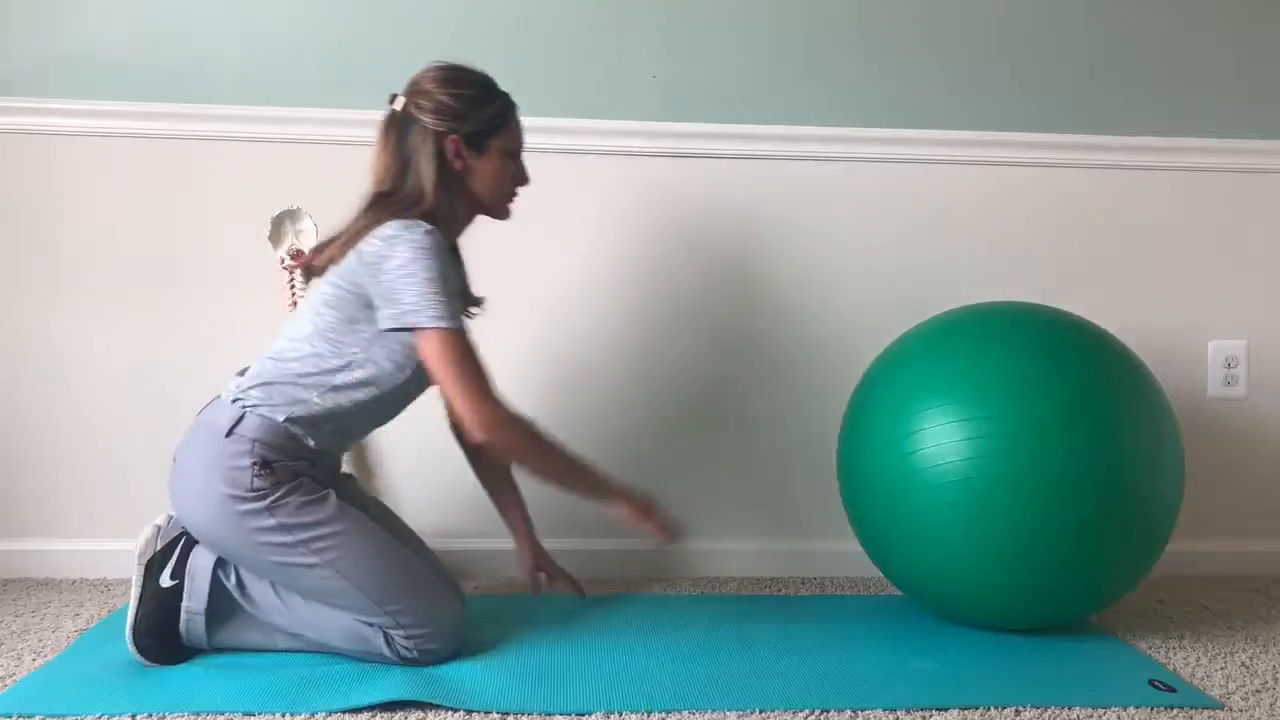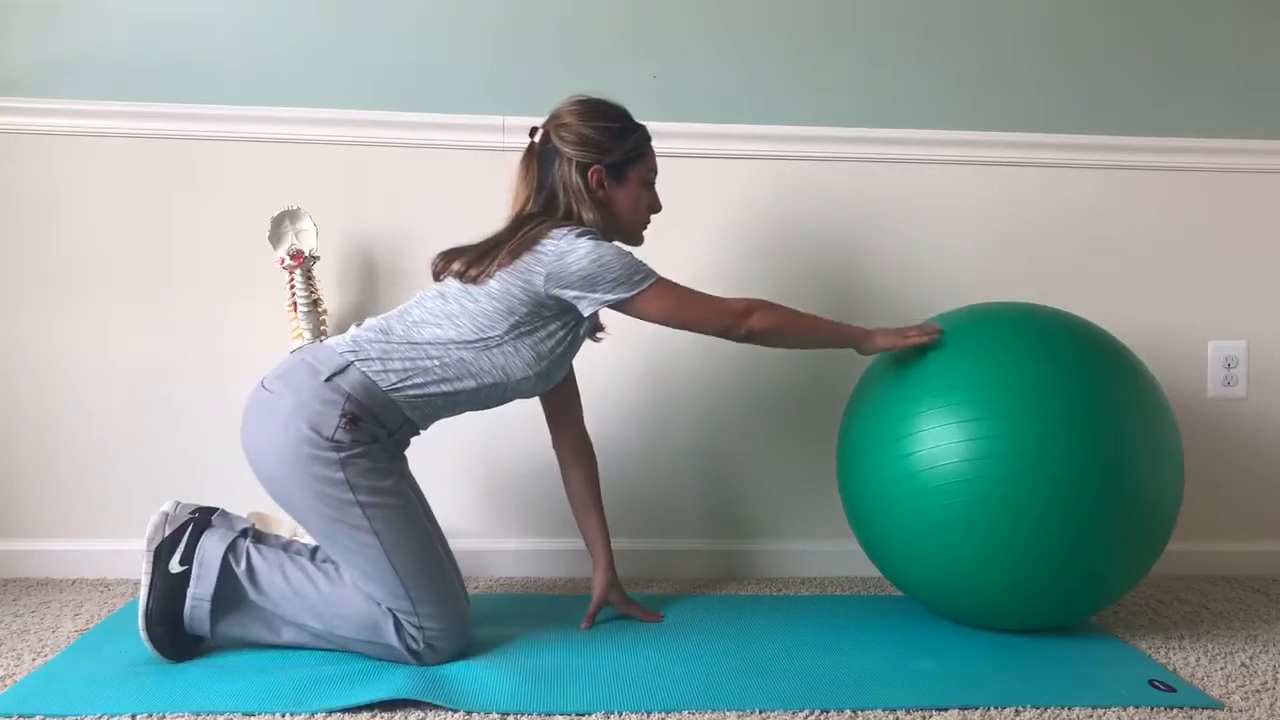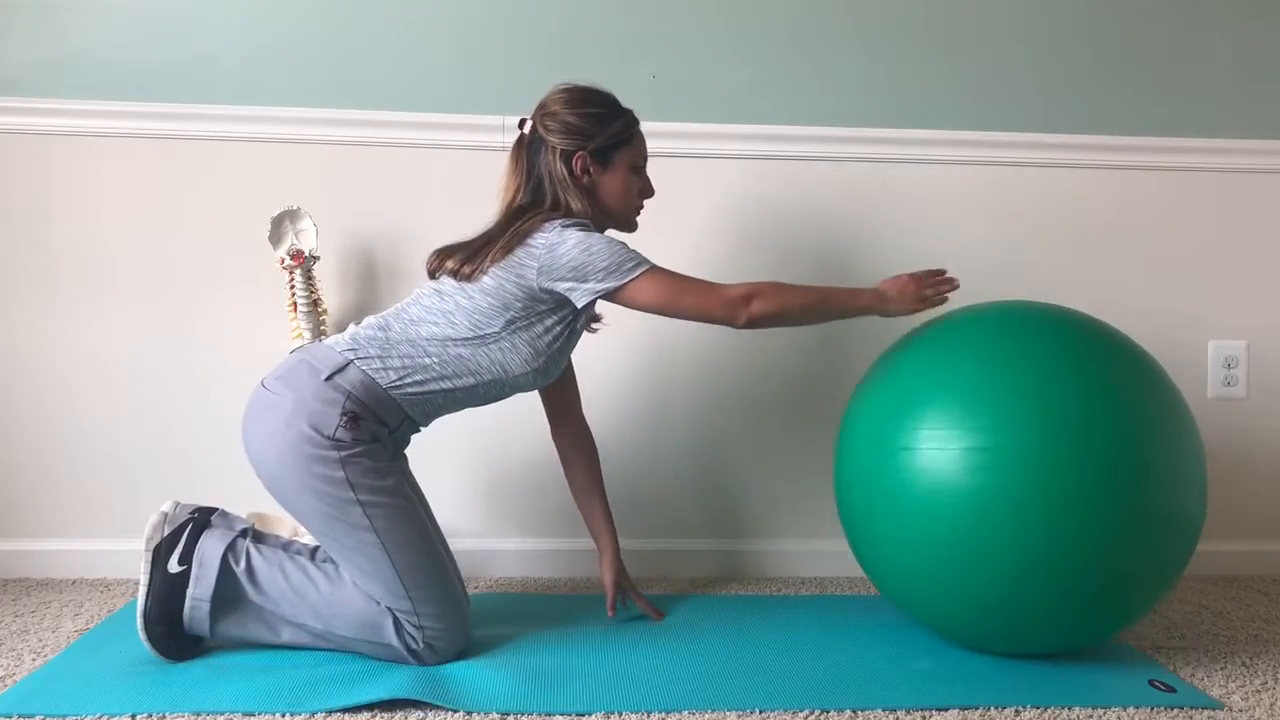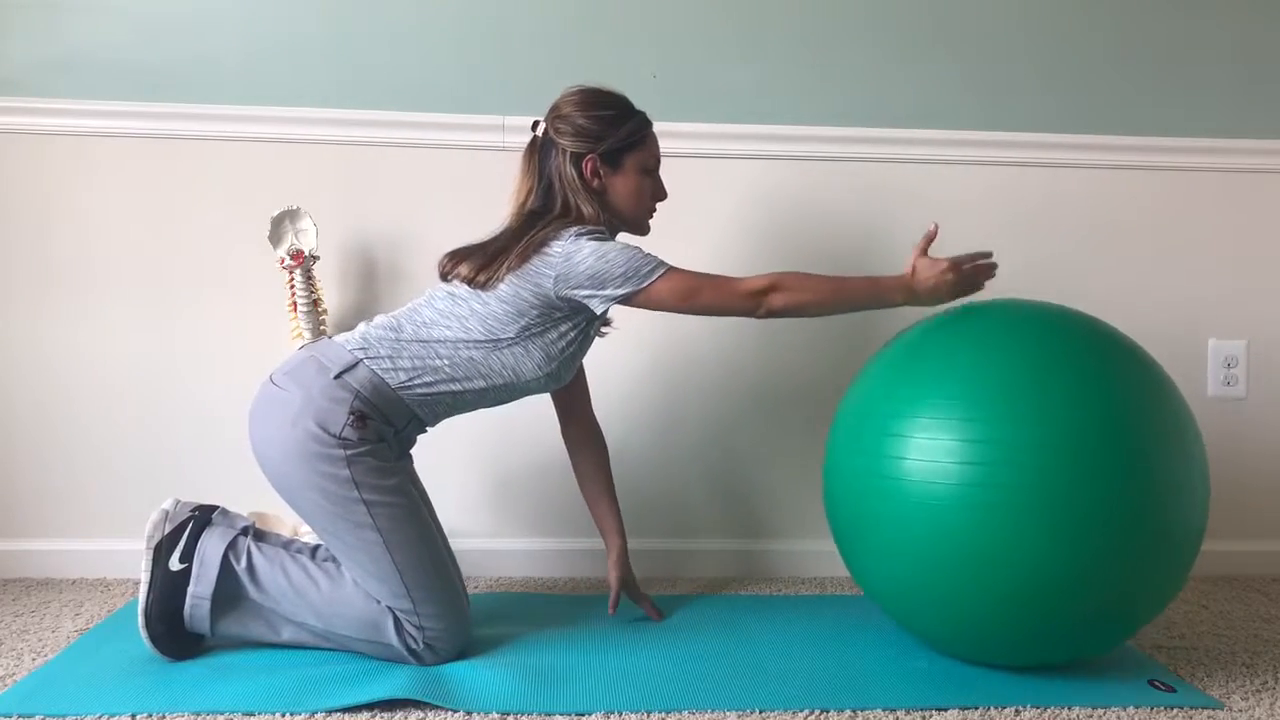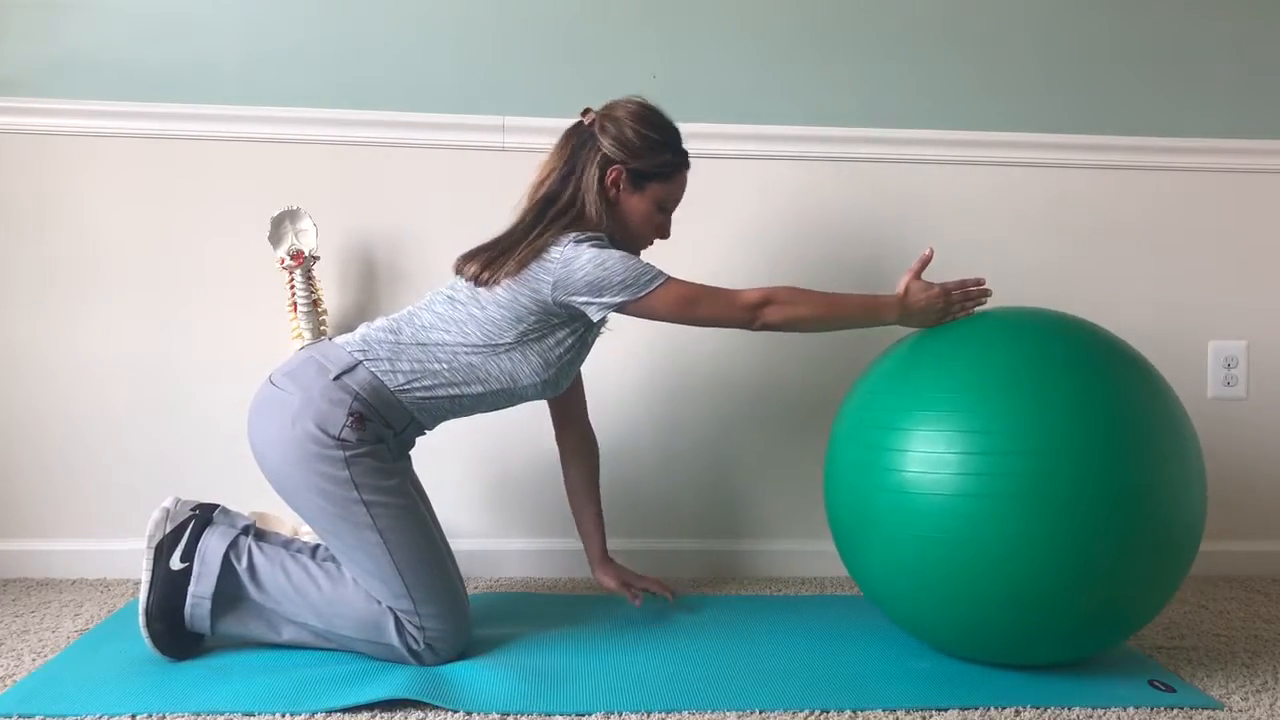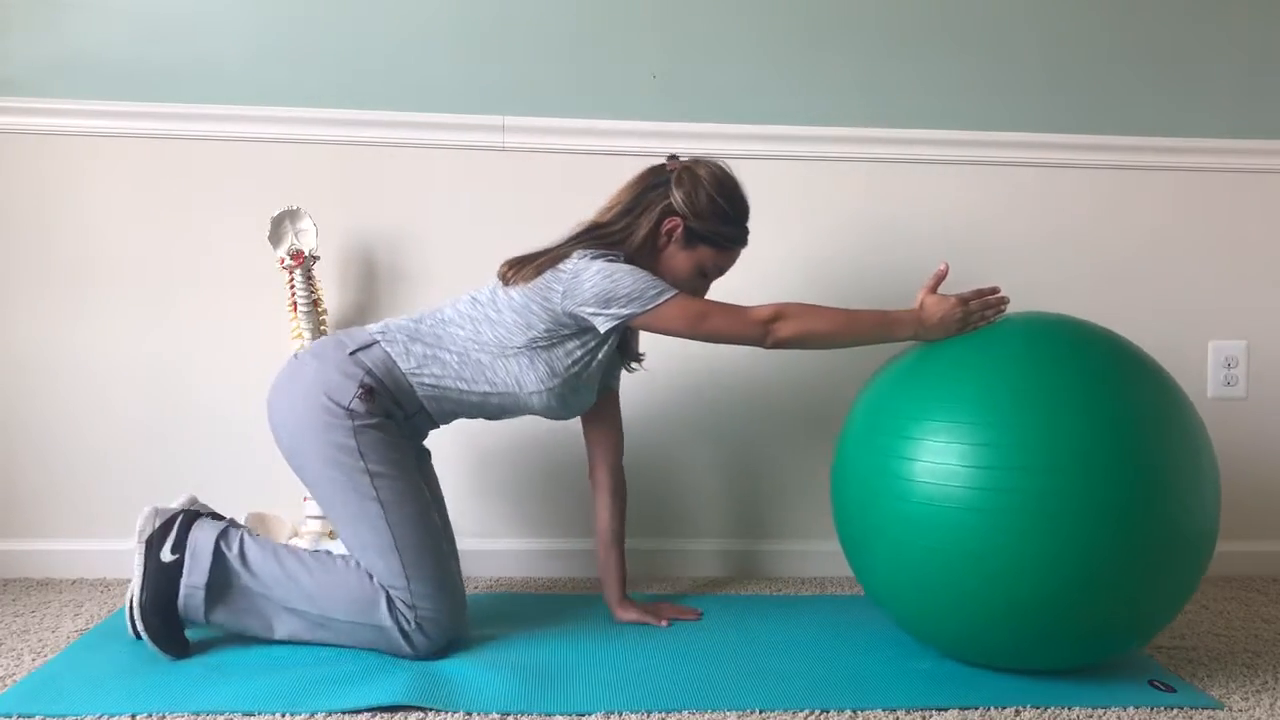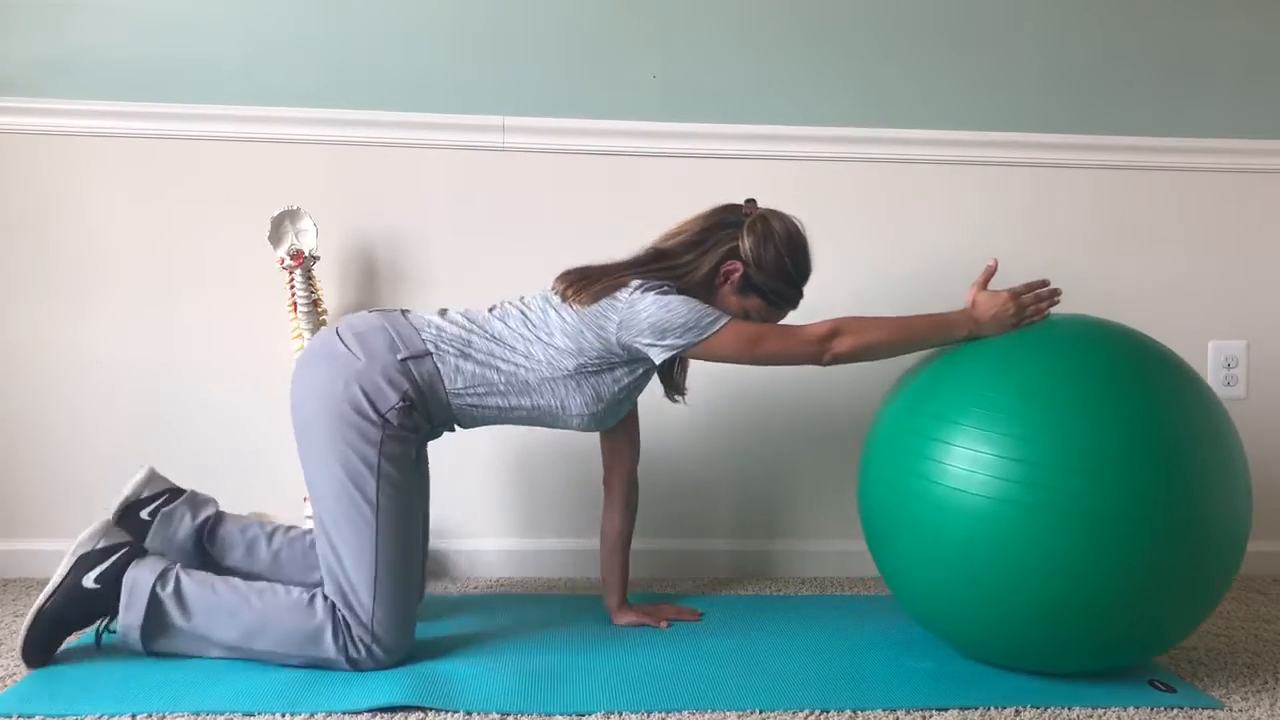
dt=0.7s
person 1, frame 1
left shoulder: (416, 241)
right shoulder: (410, 248)
left elbow: (474, 418)
right elbow: (485, 424)
left wrist: (526, 536)
right wrist: (613, 495)
left hip: (276, 465)
right hip: (239, 470)
left knee: (426, 596)
right knee: (430, 627)
left ankle: (204, 559)
right ankle: (195, 597)
person 1, frame 2
left shoulder: (550, 266)
right shoulder: (576, 257)
left elbow: (570, 437)
right elbow: (741, 320)
left wrist: (604, 568)
right wrist: (869, 338)
left hip: (321, 418)
right hip: (315, 422)
left knee: (418, 597)
right knee: (433, 631)
left ankle: (216, 548)
right ankle: (209, 576)
person 1, frame 3
left shoulder: (547, 258)
right shoulder: (568, 249)
left elbow: (569, 427)
right elbow: (741, 307)
left wrist: (611, 560)
right wrist: (881, 299)
left hip: (327, 419)
right hip: (316, 420)
left knee: (418, 596)
right knee: (433, 631)
left ankle: (215, 548)
right ankle: (206, 576)
person 1, frame 4
left shoulder: (559, 261)
right shoulder: (583, 258)
left elbow: (578, 424)
right elbow: (760, 296)
left wrist: (618, 553)
right wrist: (909, 288)
left hip: (326, 410)
right hip: (322, 419)
left knee: (409, 590)
right knee: (435, 631)
left ankle: (214, 546)
right ankle: (204, 574)
person 1, frame 5
left shoulder: (558, 260)
right shoulder: (584, 265)
left elbow: (571, 425)
right elbow: (755, 311)
left wrist: (600, 559)
right wrist: (899, 310)
left hip: (327, 409)
right hip: (323, 420)
left knee: (399, 585)
right knee: (435, 632)
left ankle: (214, 542)
right ankle: (206, 571)
person 1, frame 6
left shoulder: (607, 319)
right shoulder: (602, 280)
left elbow: (606, 463)
right elbow: (770, 327)
left wrist: (619, 595)
right wrist: (918, 321)
left hip: (379, 409)
right hip: (334, 393)
left knee: (433, 609)
right knee: (421, 625)
left ankle: (206, 564)
right ankle: (196, 557)
person 1, frame 7
left shoulder: (635, 306)
right shoulder: (657, 313)
left elbow: (620, 470)
right elbow: (823, 345)
left wrist: (618, 600)
right wrist: (973, 323)
left hip: (370, 377)
right hip: (361, 386)
left knee: (377, 585)
right knee: (368, 634)
left ankle: (172, 525)
right ankle: (126, 589)
